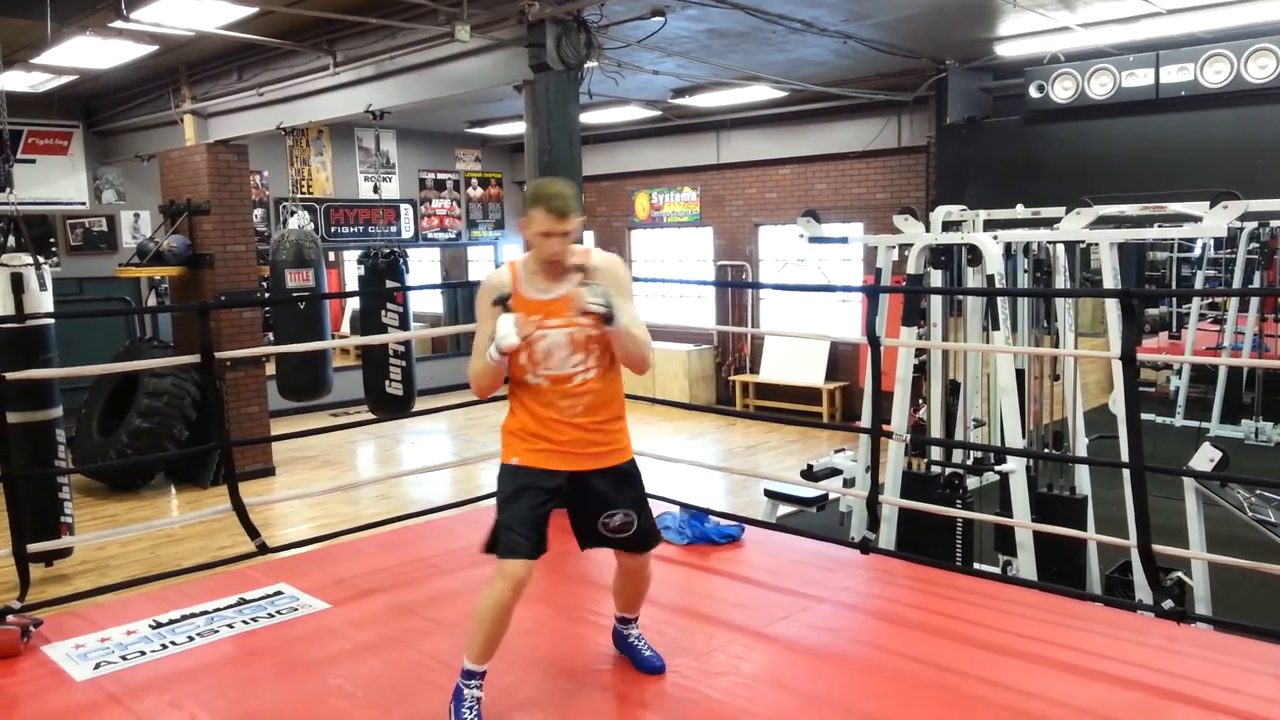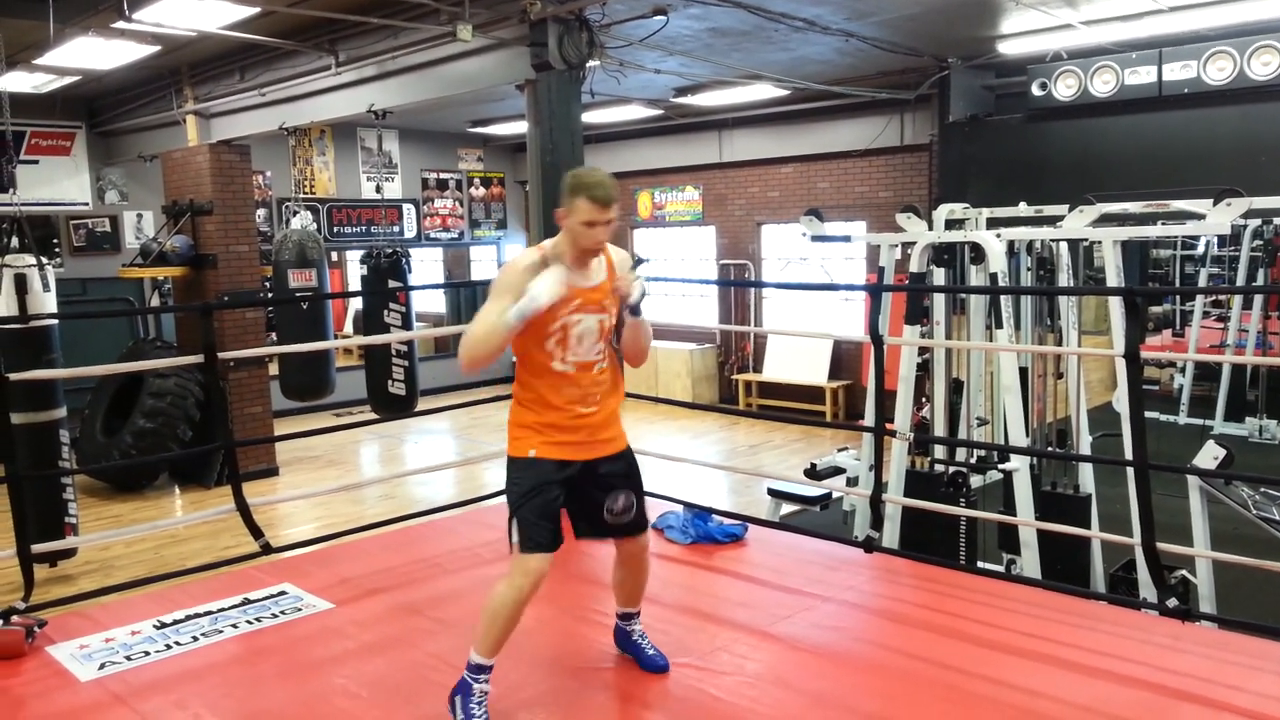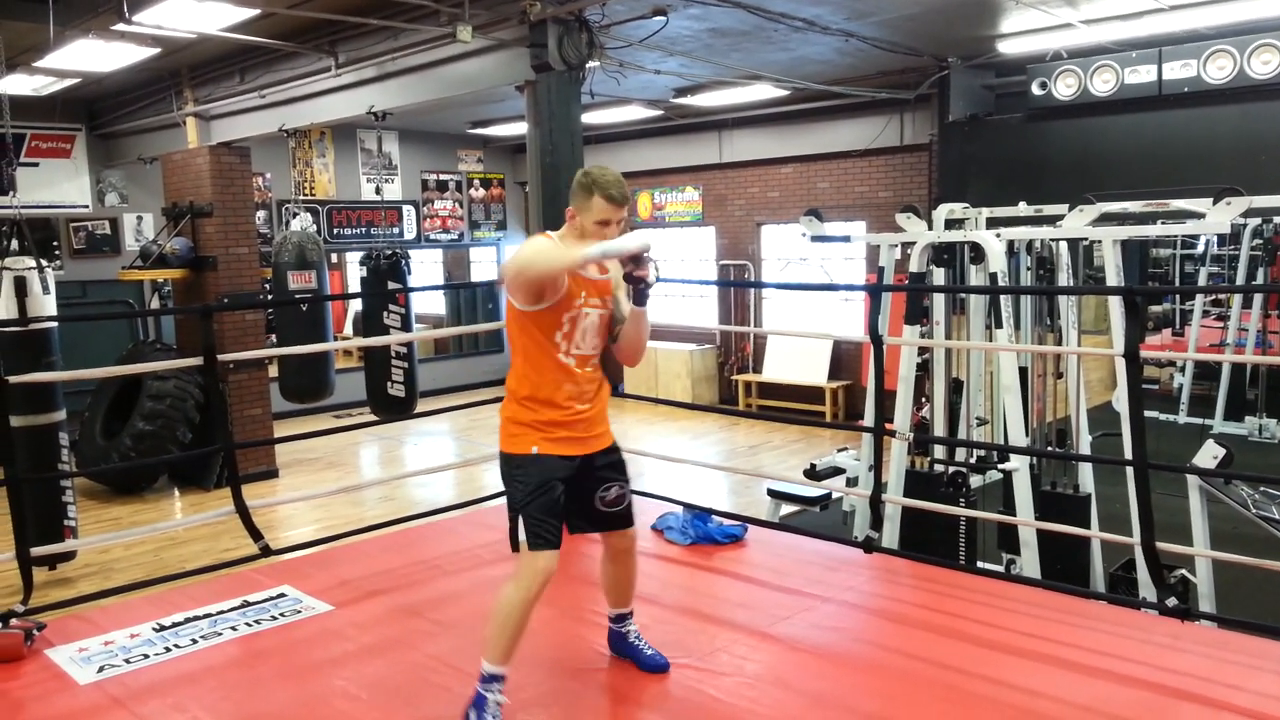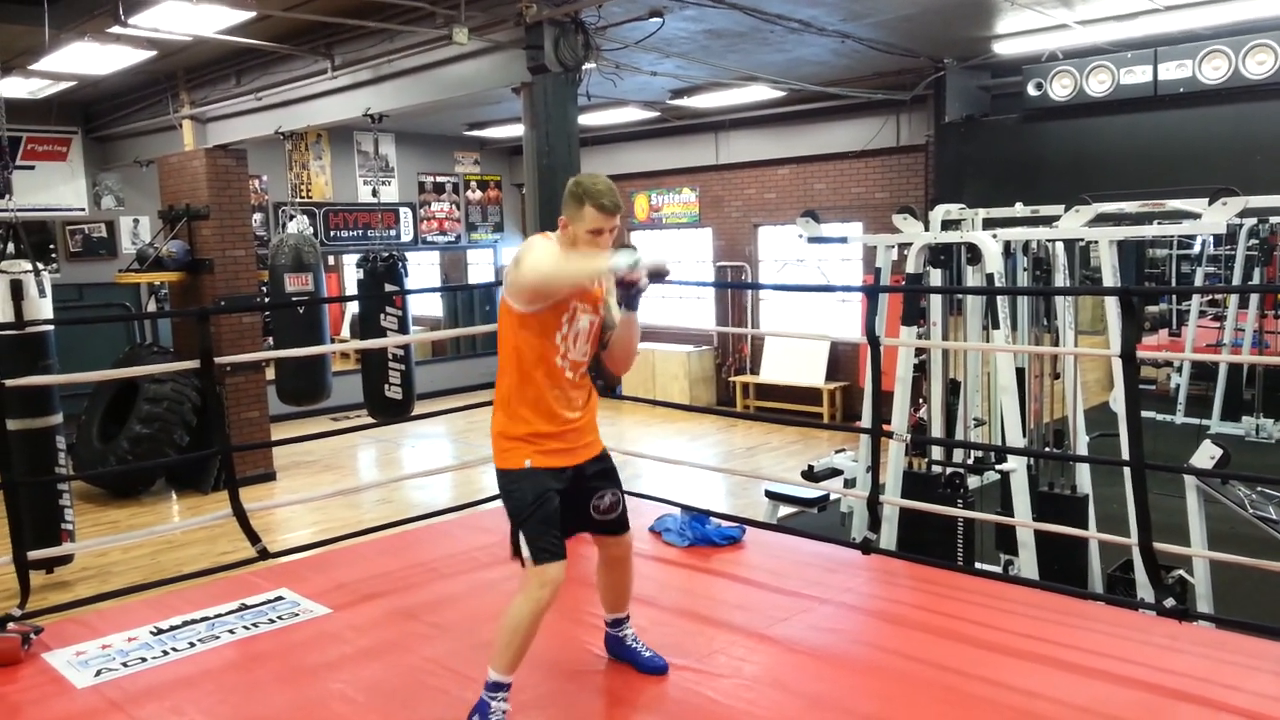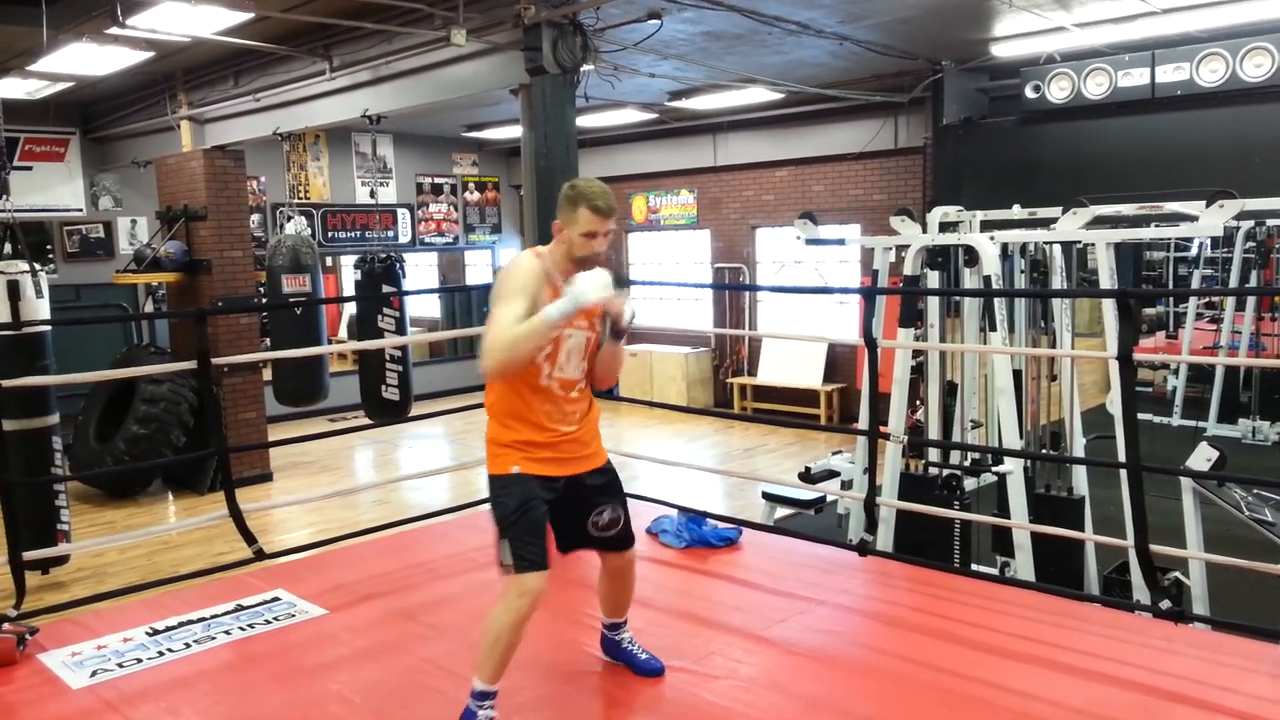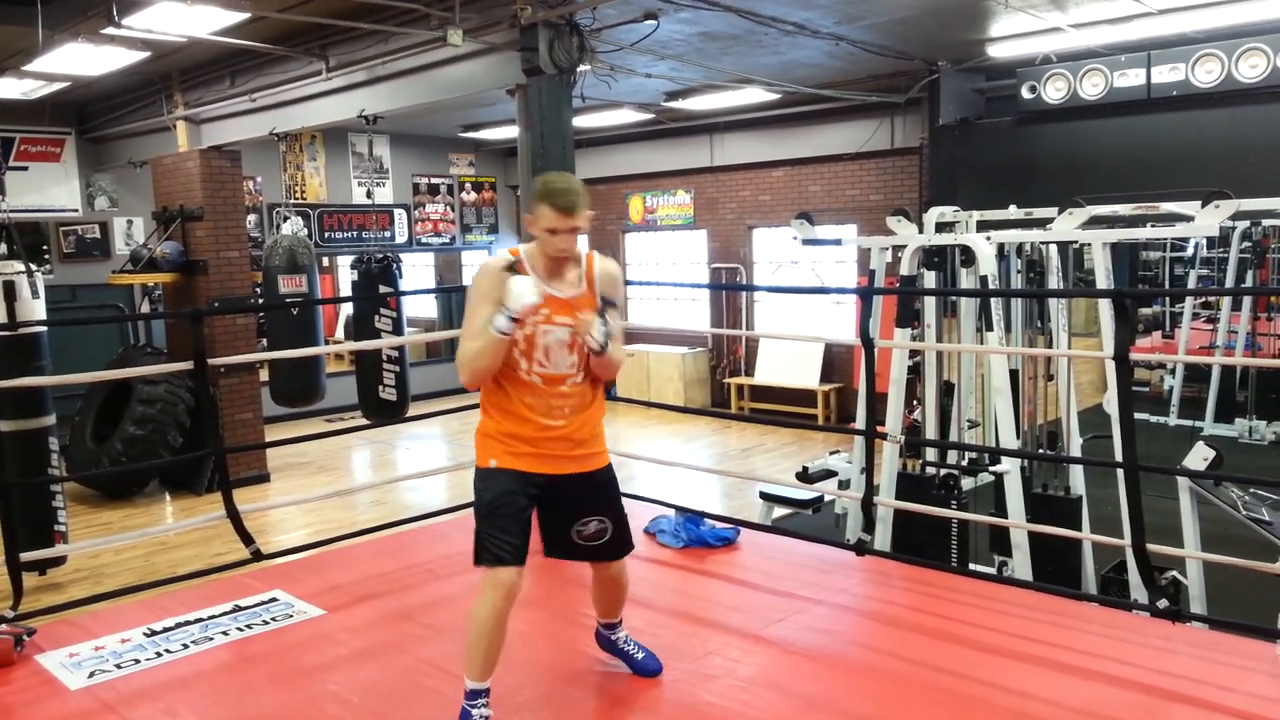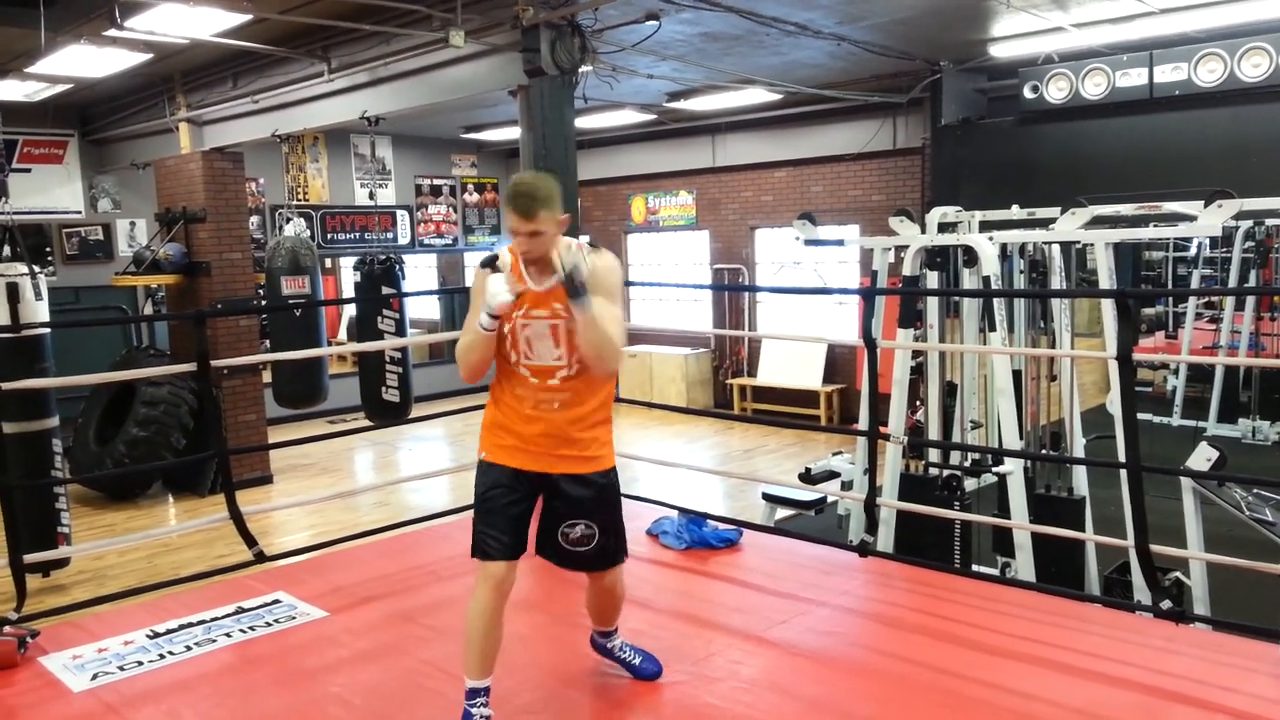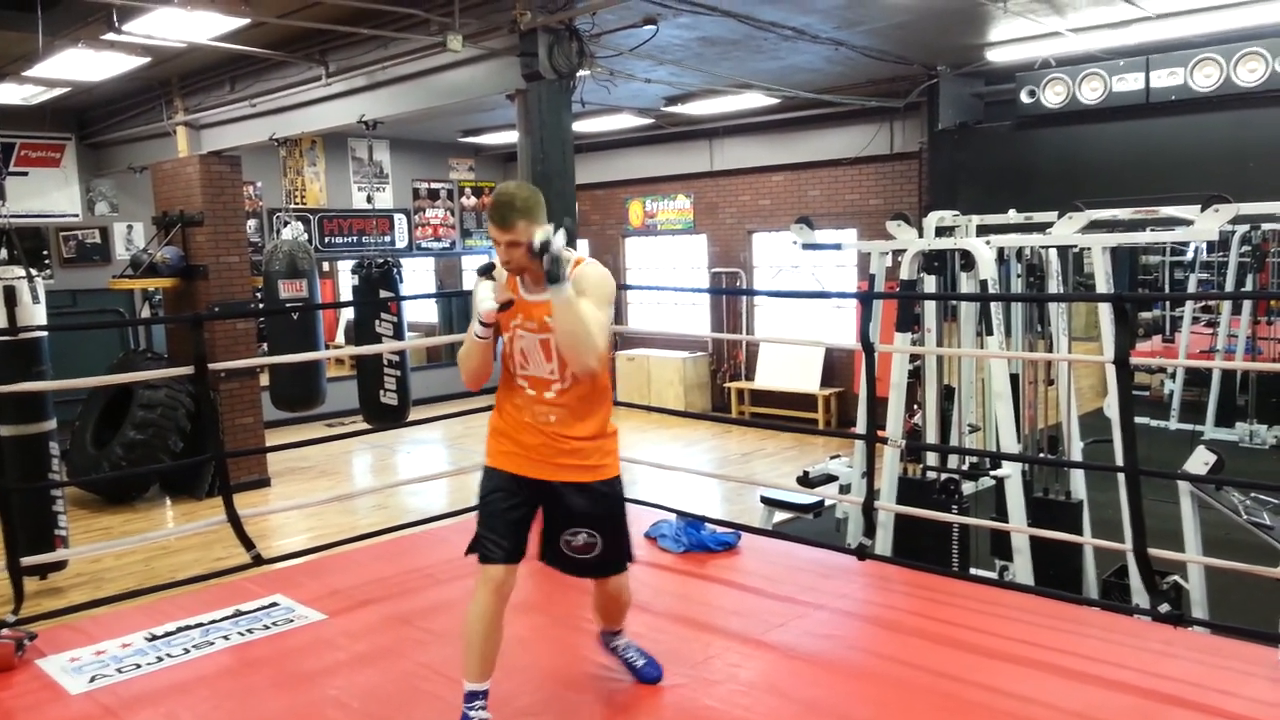
dt=0.1s
person 1, frame 1
left shoulder: (606, 268)
right shoulder: (499, 286)
left elbow: (641, 362)
right elbow: (480, 387)
left wrist: (611, 318)
right wrist: (498, 347)
left hip: (605, 450)
right hip: (531, 452)
left knee: (637, 556)
right knee: (510, 576)
left ankle: (626, 631)
person 1, frame 2
left shoulder: (617, 263)
right shoulder: (527, 268)
left elbow: (635, 357)
right elbow: (470, 357)
left wrist: (634, 306)
right wrist: (528, 305)
left hip: (605, 438)
right hip: (539, 443)
left knee: (634, 542)
right knee: (530, 568)
left ankle: (628, 629)
person 1, frame 3
left shoulder: (612, 262)
right shoulder: (541, 253)
left elbow: (631, 355)
right elbow: (521, 268)
left wrist: (638, 295)
right wrist: (606, 249)
left hip: (591, 434)
right hip: (534, 440)
left knee: (622, 537)
right knee: (537, 567)
left ankle: (621, 630)
person 1, frame 4
left shoulder: (601, 272)
right shoulder: (539, 252)
left elbow: (620, 362)
right elbow: (533, 278)
left wrist: (629, 299)
right wrist: (615, 263)
left hip: (581, 441)
right hip: (526, 449)
left knee: (617, 541)
right knee: (544, 578)
left ankle: (618, 633)
person 1, frame 5
left shoulder: (598, 281)
right shoulder: (522, 273)
left elbow: (604, 379)
right elbow: (494, 362)
left wrist: (617, 330)
right wrist: (567, 304)
left hip: (583, 452)
right hip: (520, 457)
left knee: (620, 555)
right knee: (526, 588)
left ankle: (615, 636)
person 1, frame 6
left shoulder: (603, 275)
right shoulder: (497, 273)
left elbow: (610, 373)
right elbow: (470, 377)
left wrist: (606, 345)
right wrist: (508, 313)
left hip: (580, 453)
right hip: (507, 455)
left knee: (611, 563)
right knee: (501, 584)
left ankle: (611, 633)
person 1, frame 7
left shoulder: (599, 266)
right shoulder: (495, 270)
left elbow: (608, 364)
right elbow: (468, 371)
left wrist: (578, 290)
right wrist: (491, 310)
left hip: (585, 453)
right hip: (509, 451)
left knee: (605, 573)
right knee: (494, 577)
left ankle: (606, 638)
person 1, frame 8
left shoulder: (590, 276)
right shoulder: (492, 280)
left elbow: (588, 362)
right elbow: (472, 379)
left wrist: (556, 277)
right wrist: (484, 320)
left hip: (588, 462)
right hip: (513, 459)
left knee: (611, 579)
right knee: (494, 580)
left ankle: (614, 635)
